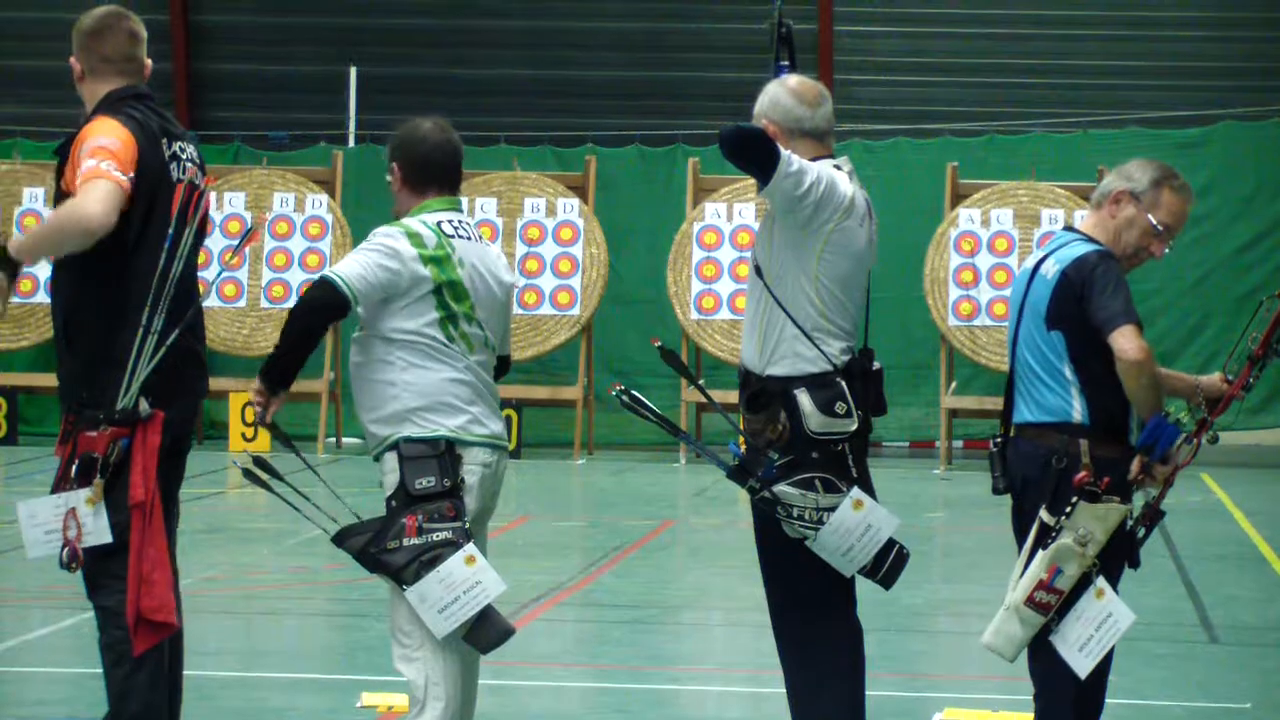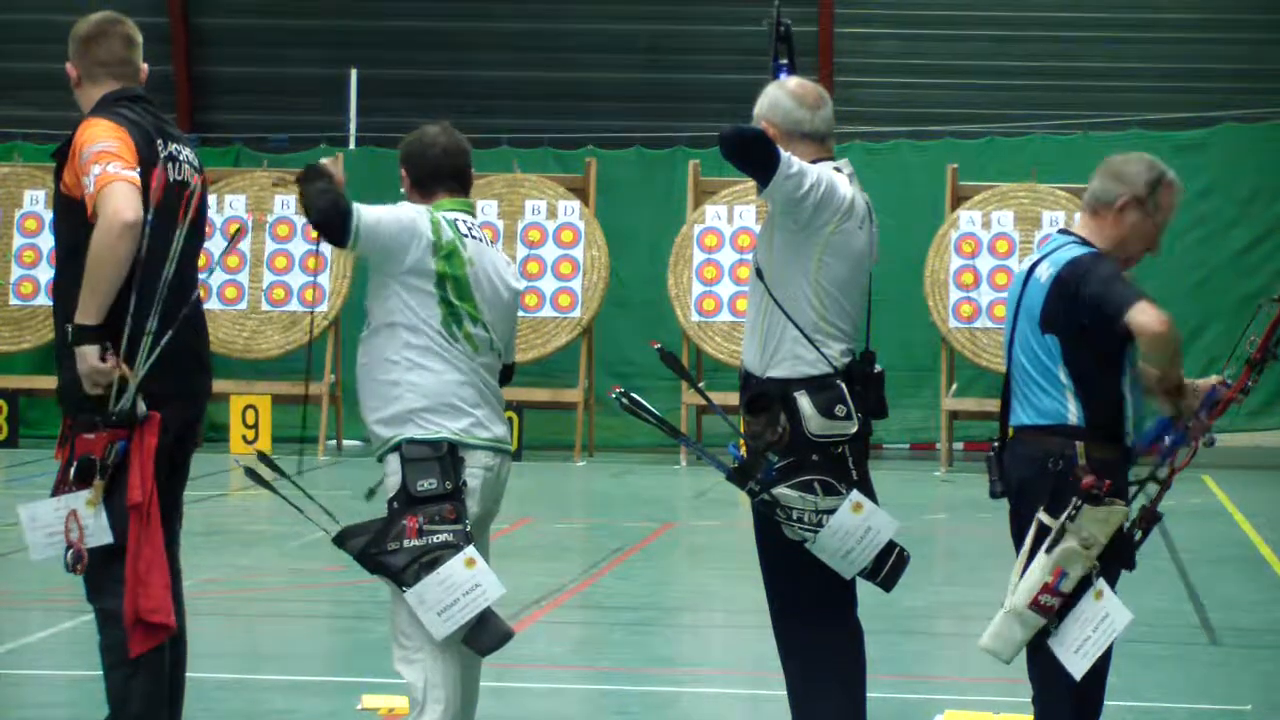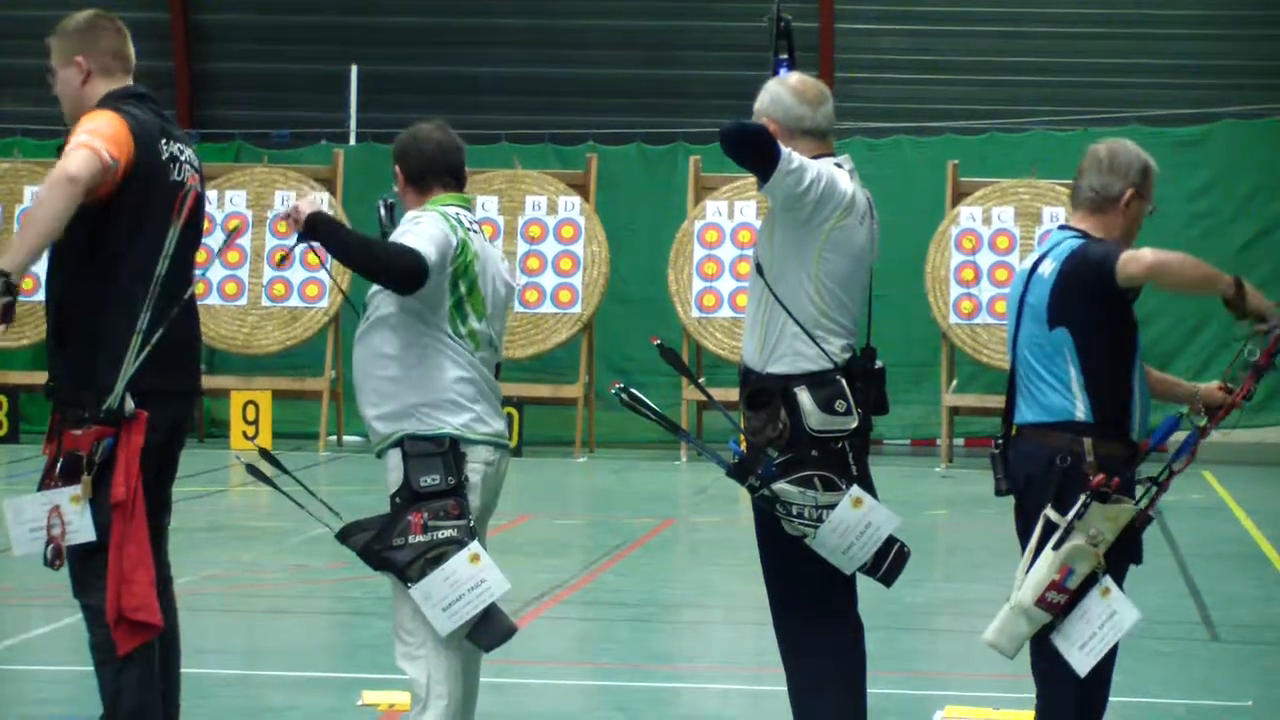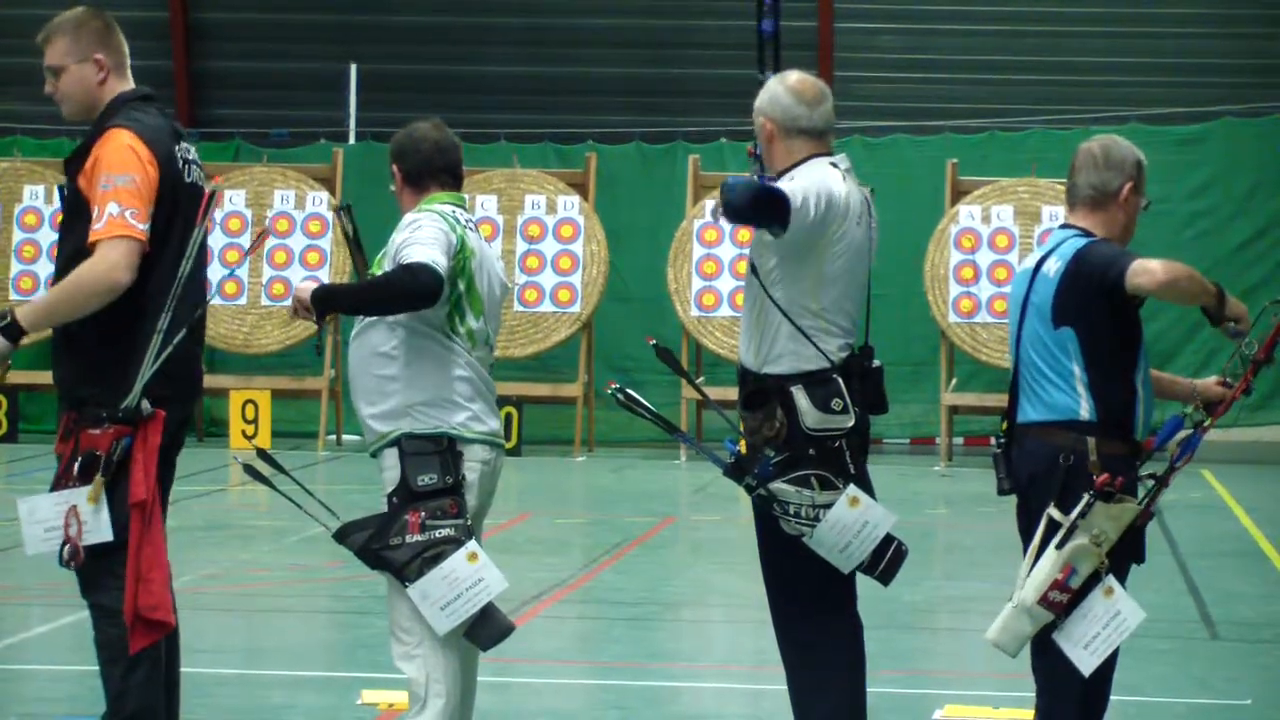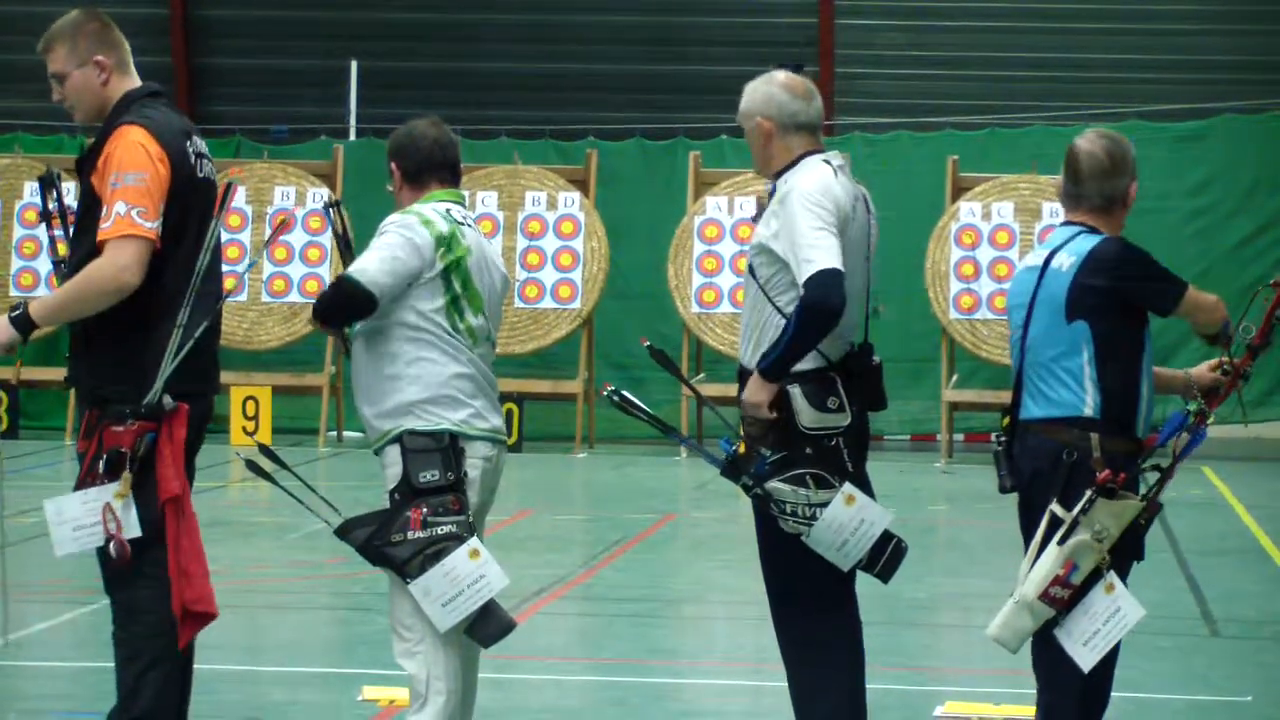
dt=0.7s
person 1, frame 1
left shoulder: (110, 132)
right shoulder: (174, 138)
left elbow: (91, 215)
left hip: (119, 386)
right hip: (167, 379)
left knee: (119, 568)
right knee: (147, 560)
person 1, frame 2
left shoulder: (102, 133)
right shoulder: (174, 142)
left elbow: (120, 219)
left wrist: (84, 331)
left hip: (121, 387)
right hip: (175, 381)
left knee: (119, 574)
right knee: (153, 564)
person 1, frame 3
left shoulder: (109, 124)
right shoulder: (174, 142)
left elbow: (72, 174)
left hip: (110, 389)
right hip: (161, 381)
left knee: (107, 570)
right knee: (141, 561)
person 1, frame 4
left shoulder: (121, 142)
right shoulder: (166, 135)
left elbow: (113, 267)
left hip: (120, 394)
right hip: (153, 387)
left knee: (114, 575)
right knee: (138, 566)
person 1, frame 5
left shoulder: (133, 139)
right shoulder: (176, 131)
left elbow: (123, 269)
right wrist: (80, 237)
left hip: (140, 394)
right hip: (166, 385)
left knee: (138, 569)
right knee: (152, 564)
person 2, frame 1
left shoulder: (816, 188)
right shoulder: (841, 190)
left elbow: (736, 143)
left wrist: (765, 137)
left hip: (802, 417)
right hip: (811, 408)
left knee: (812, 598)
right knee: (808, 593)
person 2, frame 2
left shoulder: (815, 192)
right shoulder: (842, 192)
left elbow: (737, 143)
left wrist: (765, 135)
left hip: (802, 420)
right hip: (815, 410)
left knee: (813, 601)
right knee: (812, 597)
person 2, frame 3
left shoulder: (817, 187)
right shoulder: (842, 188)
left elbow: (738, 138)
left wrist: (763, 135)
left hip: (804, 419)
right hip: (815, 409)
left knee: (813, 597)
right knee: (810, 593)
person 2, frame 4
left shoulder: (814, 185)
right shoulder: (841, 184)
left elbow: (757, 201)
left wrist: (734, 191)
left hip: (801, 416)
right hip: (820, 407)
left knee: (810, 593)
right knee: (814, 590)
person 2, frame 5
left shoulder: (805, 187)
right shoulder: (839, 183)
left elbow: (823, 297)
left wrist: (766, 373)
left hip: (800, 411)
right hip: (821, 405)
left knee: (807, 588)
right knee: (817, 586)
person 3, frame 1
left shoulder: (403, 241)
right shoulder: (490, 253)
left elbow: (319, 303)
left wrist: (272, 378)
right hip: (477, 452)
left knee: (424, 622)
person 3, frame 2
left shoulder: (416, 228)
right shoulder: (497, 259)
left elbow: (330, 216)
left wrist: (319, 176)
right hip: (478, 452)
left knee: (424, 625)
person 3, frame 3
left shoulder: (432, 224)
right shoulder: (486, 249)
left elbow: (405, 270)
left wrist: (317, 223)
left hip: (434, 449)
right hip: (471, 446)
left knee: (427, 616)
person 3, frame 4
left shoulder: (429, 223)
right shoulder: (478, 243)
left elbow: (420, 285)
left wrist: (324, 297)
right hip: (464, 445)
left knee: (424, 616)
person 3, frame 5
left shoulder: (418, 222)
right shoulder: (480, 243)
left elbow: (353, 294)
left wrist: (324, 312)
right wrist: (365, 324)
right hip: (470, 442)
left knee: (424, 612)
person 4, frame 1
left shoulder: (1048, 257)
right shoulder: (1093, 265)
right elbow: (1131, 354)
left wrist: (1194, 388)
left hip: (1041, 459)
right hip: (1077, 467)
left knee: (1058, 613)
person 4, frame 2
left shoulder: (1049, 261)
right shoulder: (1086, 269)
right elbow: (1154, 327)
left wrist: (1190, 389)
right wrist: (1175, 388)
left hip: (1044, 463)
right hip: (1074, 470)
left knee: (1058, 613)
person 4, frame 3
left shoulder: (1052, 259)
right shoulder: (1082, 260)
right elbow: (1149, 264)
left wrist: (1193, 394)
left hip: (1052, 462)
right hip: (1079, 467)
left knee: (1068, 613)
person 4, frame 4
left shoulder: (1047, 260)
right shoulder: (1090, 260)
right elbow: (1160, 275)
left wrist: (1191, 390)
right wrist: (1220, 301)
left hip: (1049, 458)
right hip: (1084, 465)
left knee: (1065, 611)
person 4, frame 5
left shoulder: (1034, 262)
right shoulder: (1108, 258)
right elbow: (1209, 313)
left wrist: (1186, 380)
right wrist: (1217, 326)
left hip: (1044, 452)
right hip: (1086, 461)
